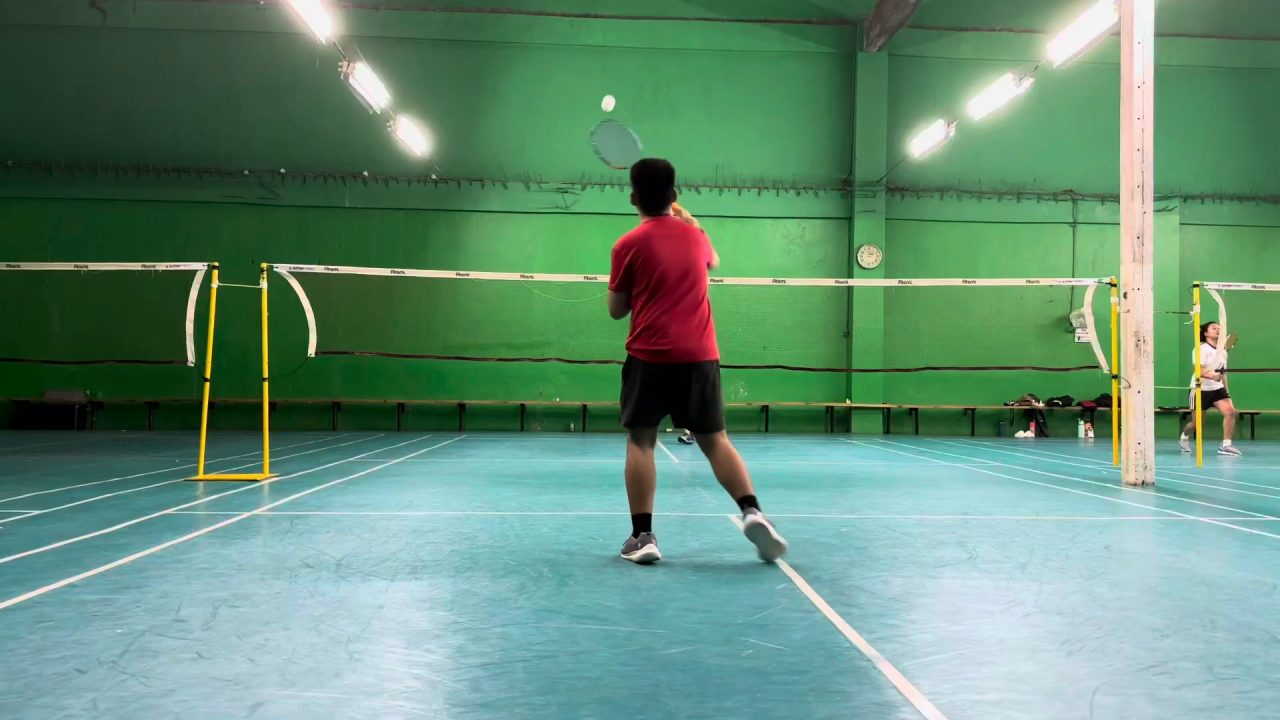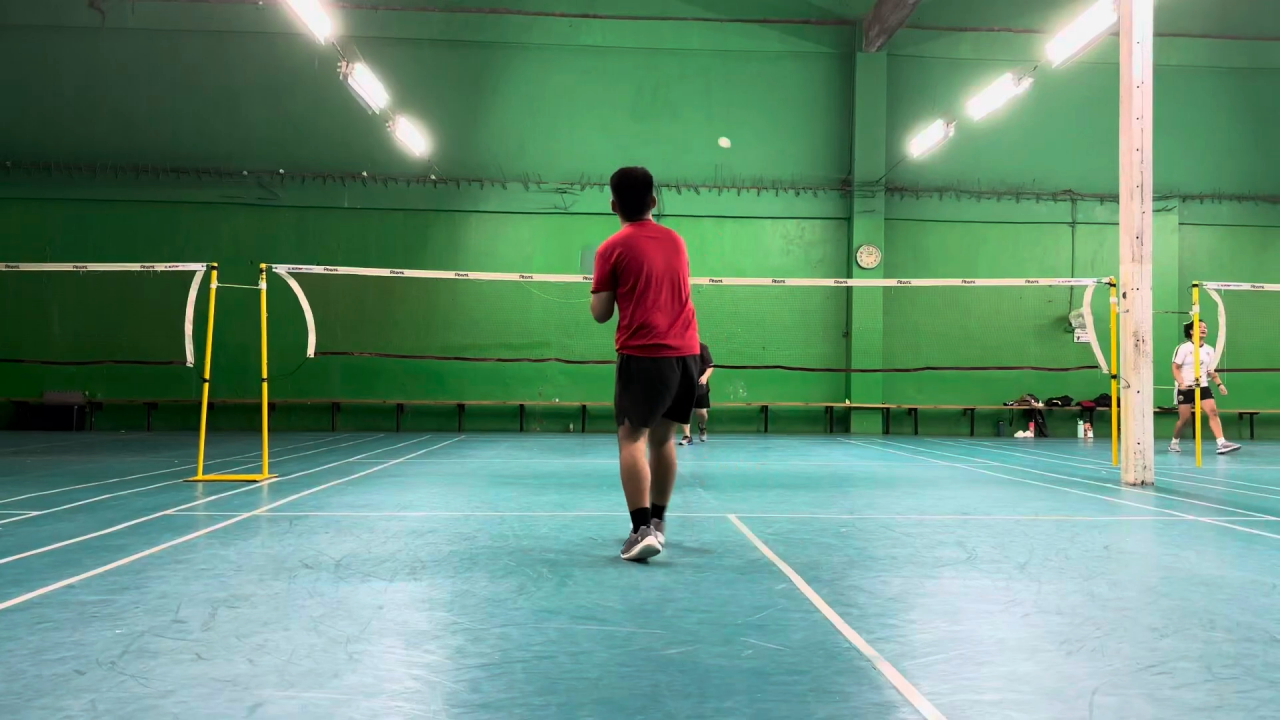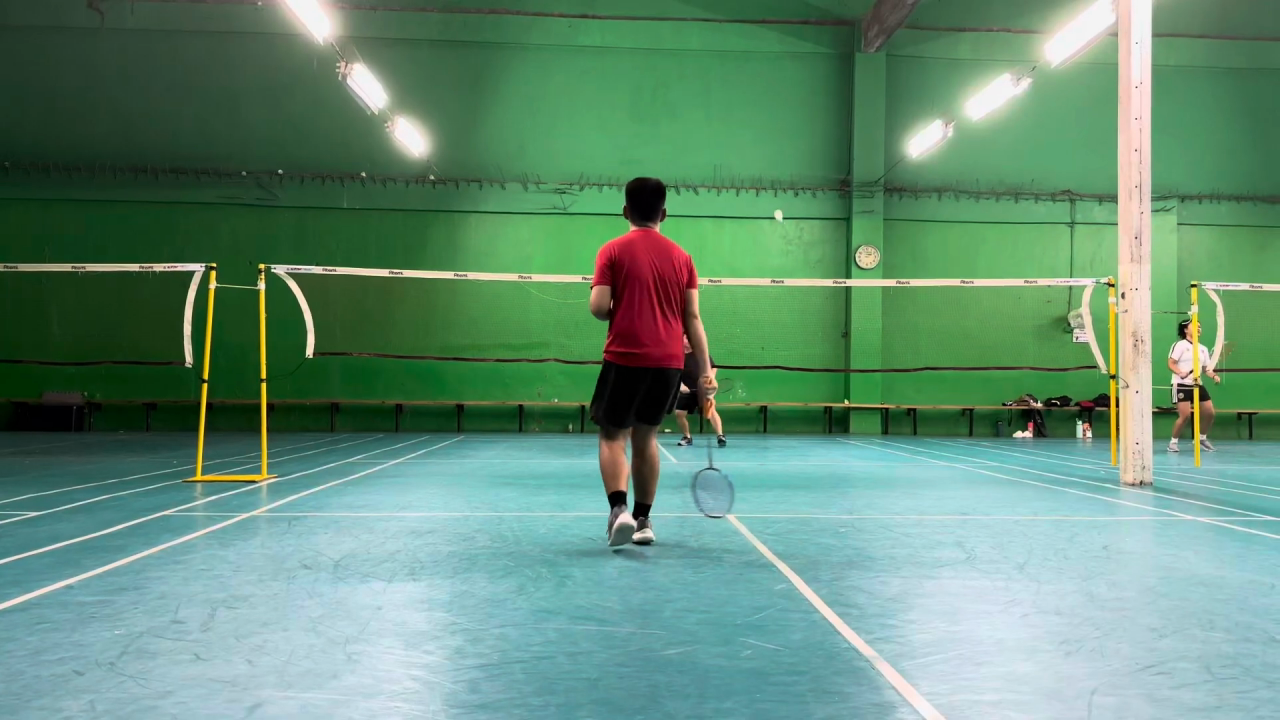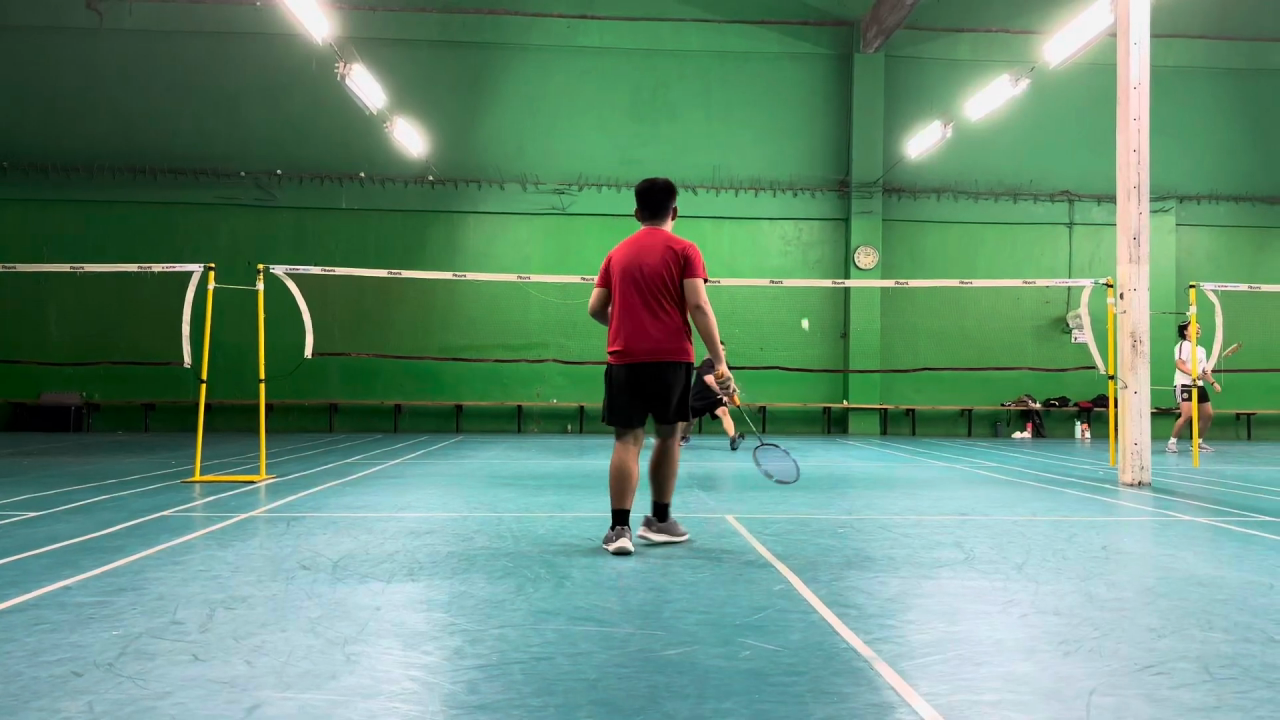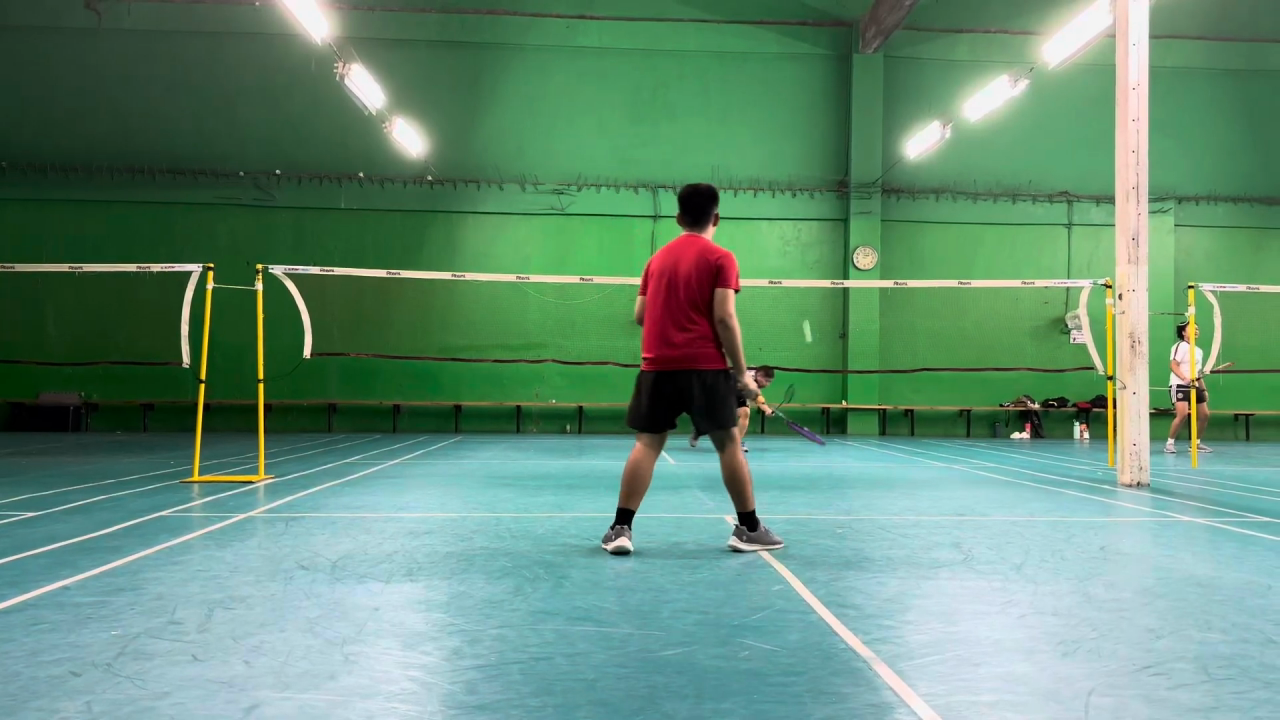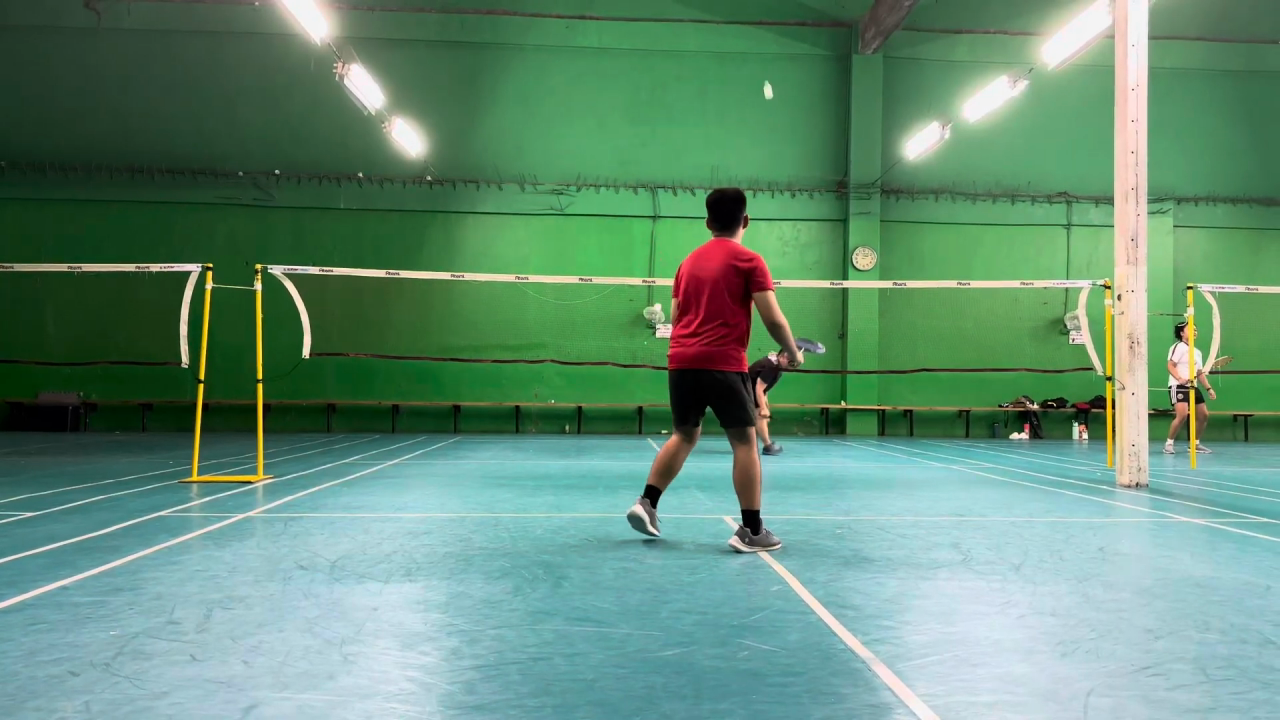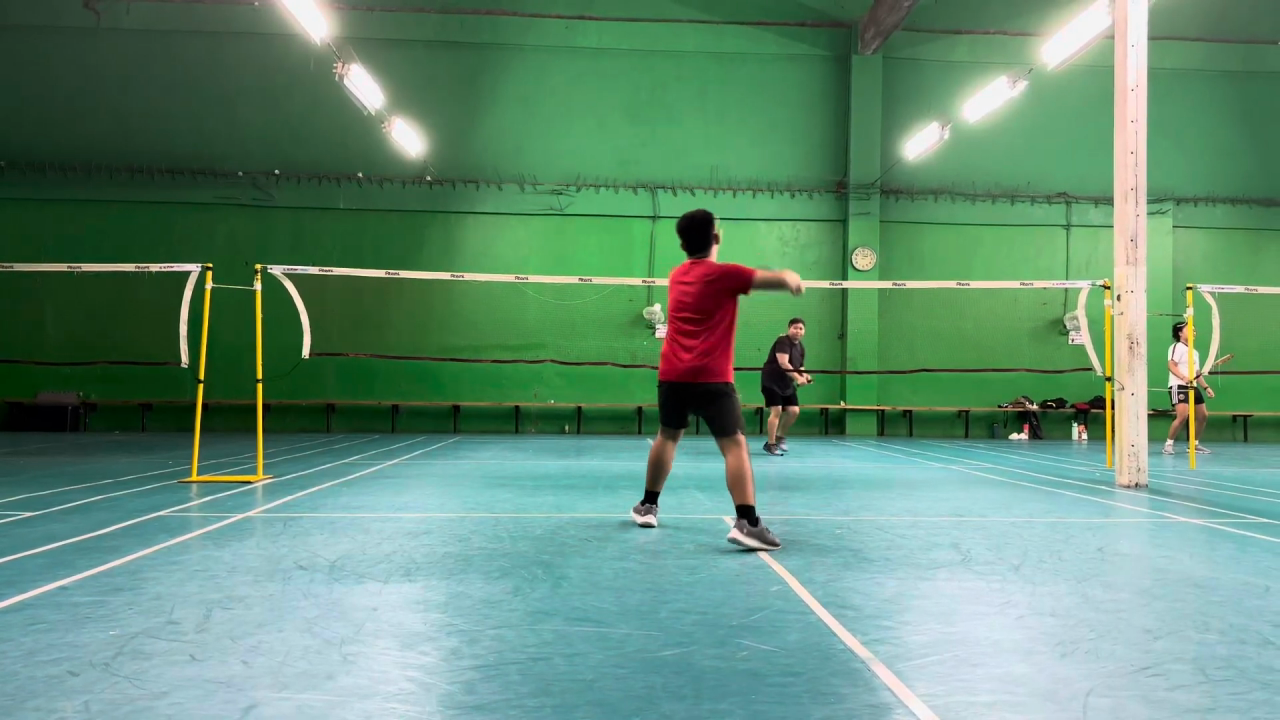
dt=0.3s
person 1, frame 1
left shoulder: (627, 245)
right shoulder: (695, 236)
left elbow: (616, 310)
left hip: (649, 356)
right hip: (700, 356)
left knee: (641, 442)
right knee: (716, 441)
left ankle: (642, 536)
right ankle: (753, 513)
person 1, frame 2
left shoulder: (612, 249)
right shoulder: (676, 241)
left elbow: (600, 313)
left hip: (643, 353)
right hip: (685, 352)
left knee: (633, 438)
right knee: (661, 437)
left ankle: (644, 528)
right ankle: (655, 521)
person 1, frame 3
left shoulder: (613, 251)
right shoulder: (680, 256)
left elbow: (599, 307)
right elbow: (693, 317)
right wrist: (704, 371)
left hip: (626, 360)
right hip: (669, 362)
left knee: (611, 437)
right knee: (645, 437)
left ankle: (620, 510)
right ankle: (642, 520)
person 1, frame 4
left shoulder: (617, 252)
right shoulder: (685, 250)
left elbow: (595, 309)
right elbow: (698, 306)
right wrist: (718, 361)
left hip: (626, 359)
right hip: (672, 358)
left knee: (627, 442)
right knee: (667, 438)
left ankle: (619, 529)
right ankle: (659, 519)
person 1, frame 5
left shoulder: (657, 258)
right shoulder: (720, 258)
left elbow: (641, 315)
right elbow: (724, 318)
right wrist: (742, 373)
left hip: (658, 366)
right hip: (704, 367)
left knee: (646, 445)
right knee: (728, 444)
left ankle: (620, 528)
right ankle: (749, 528)
person 1, frame 6
left shoulder: (690, 261)
right shoulder: (748, 261)
right elbow: (772, 317)
right wrist: (792, 350)
left hip: (682, 362)
right hip: (722, 364)
left knee: (684, 436)
right knee: (745, 439)
left ankle: (646, 505)
right ankle: (750, 529)
person 1, frame 7
left shoulder: (677, 275)
right shoulder: (723, 274)
right elbow: (779, 279)
right wrist: (793, 280)
left hip: (671, 374)
right hip: (710, 377)
left knee: (667, 436)
right knee: (735, 446)
left ankle: (647, 506)
right ankle: (748, 523)
